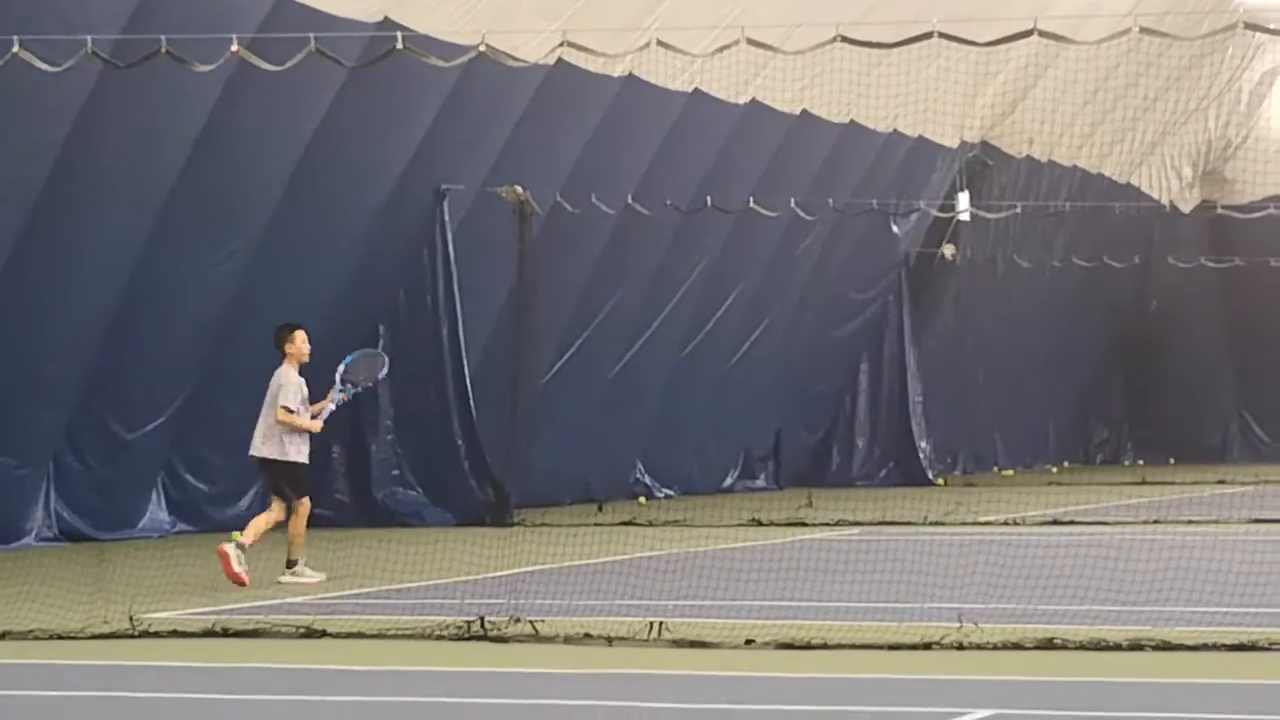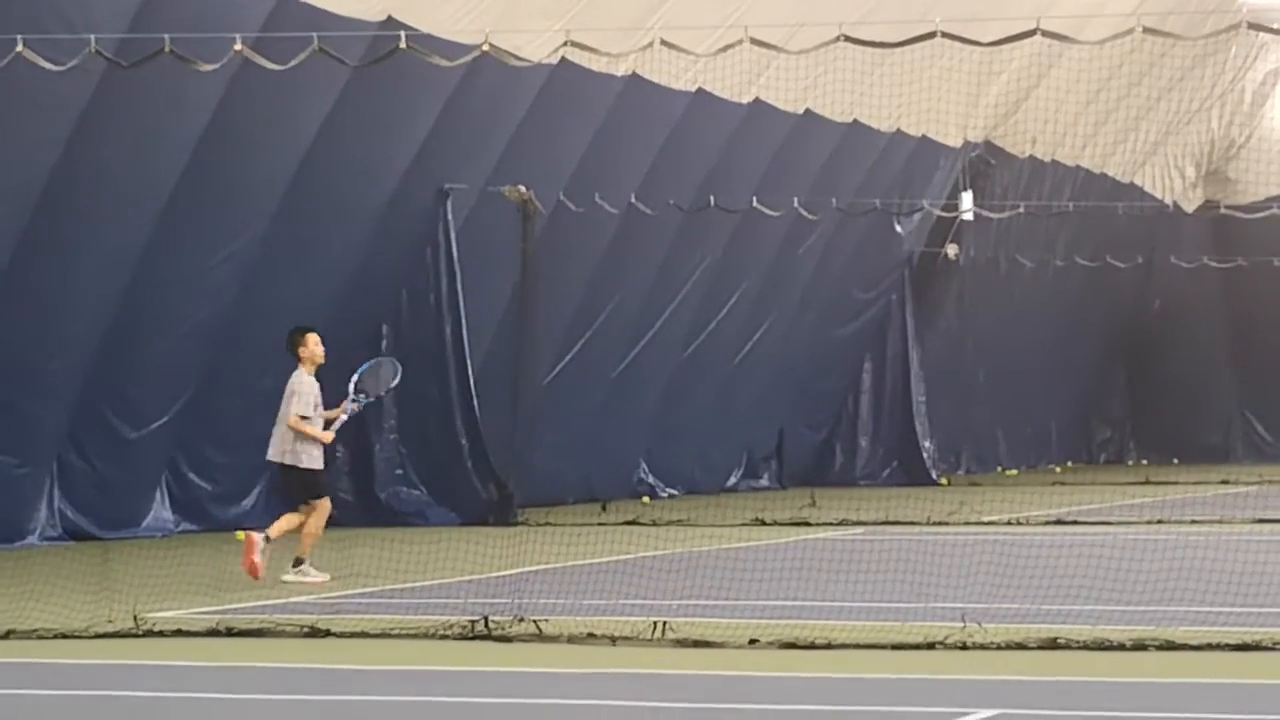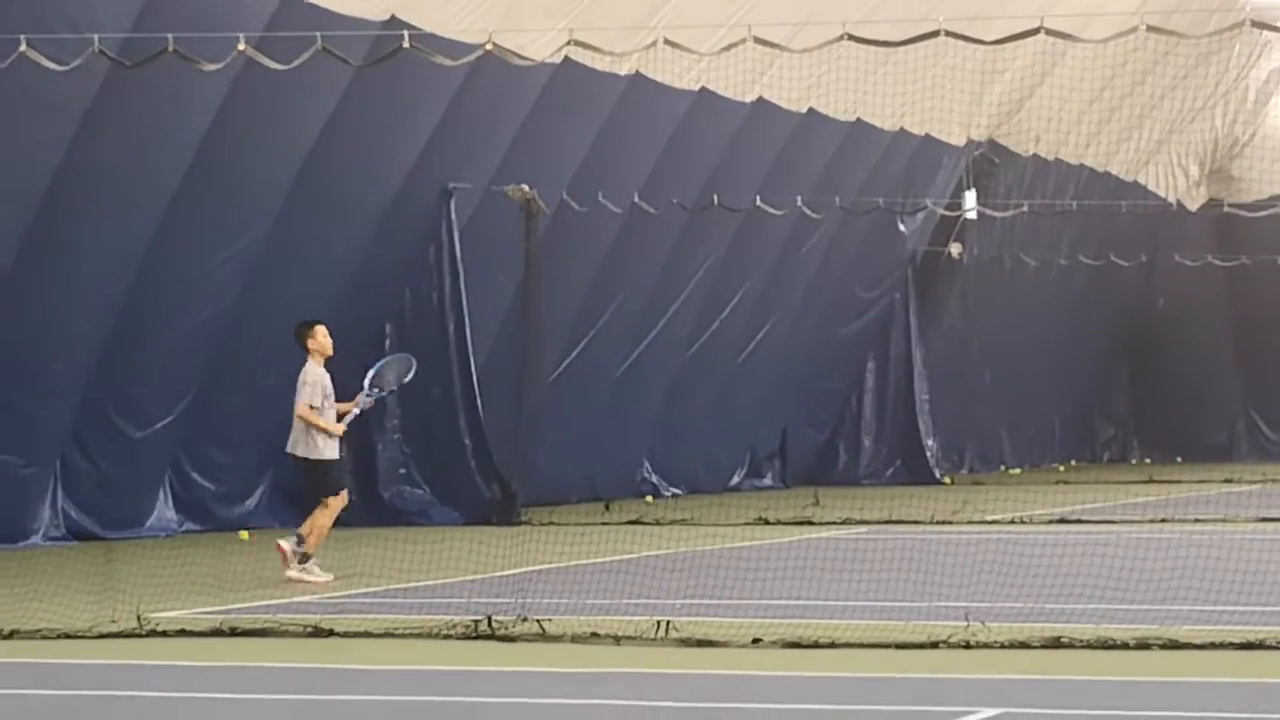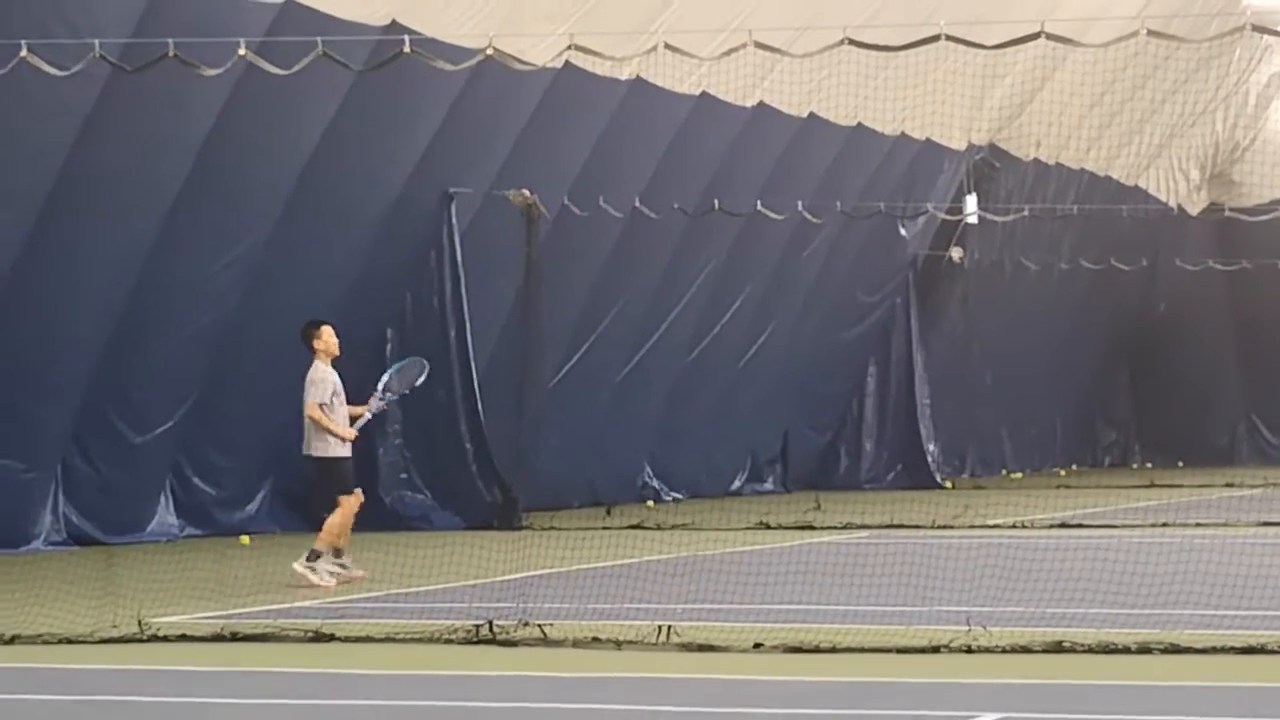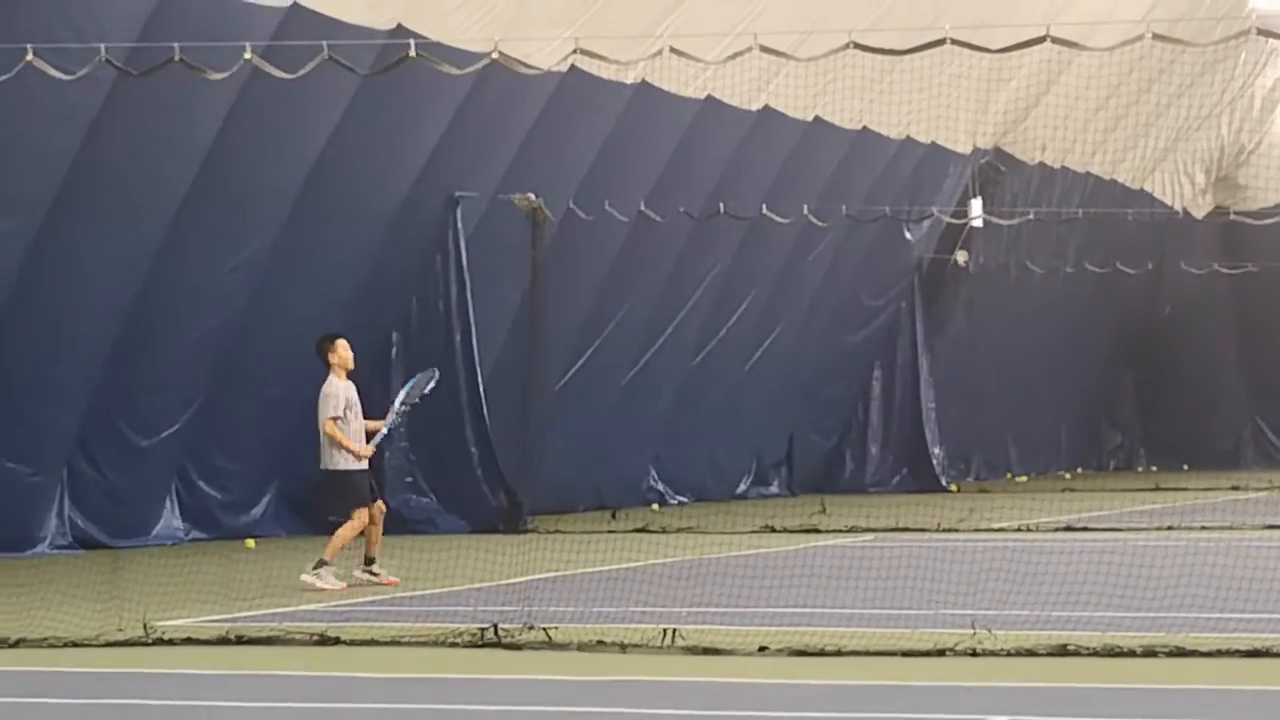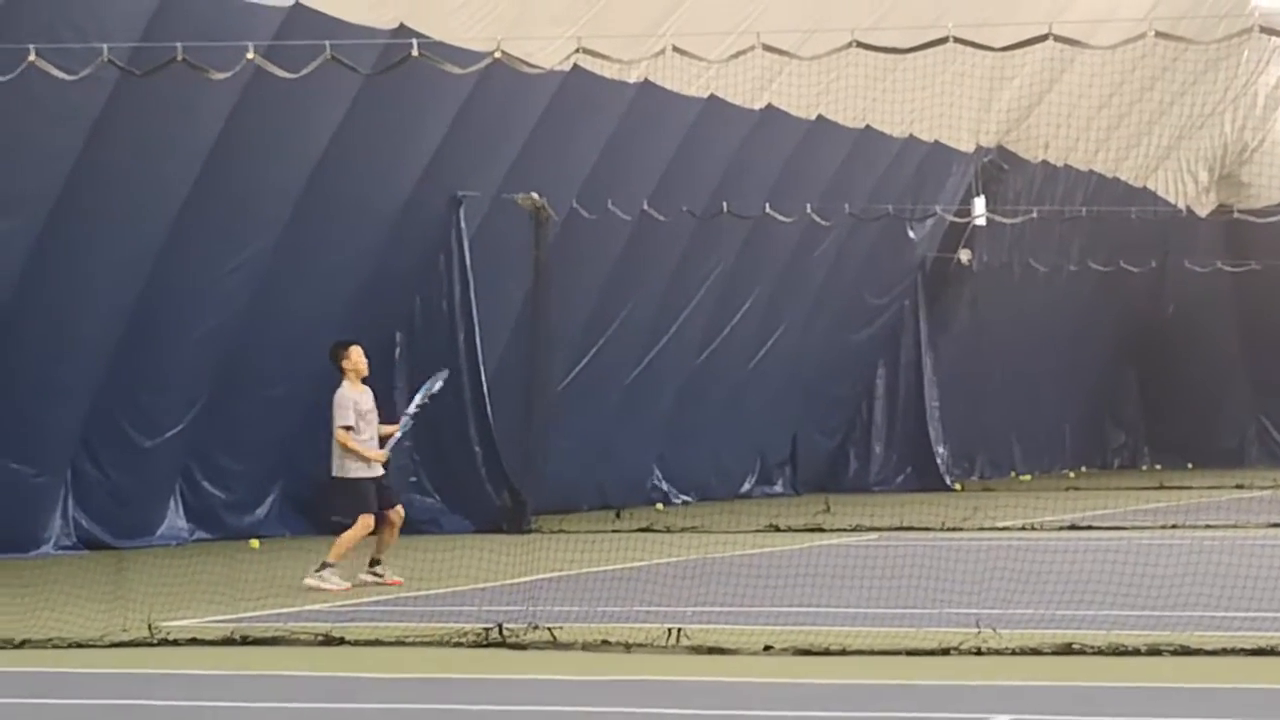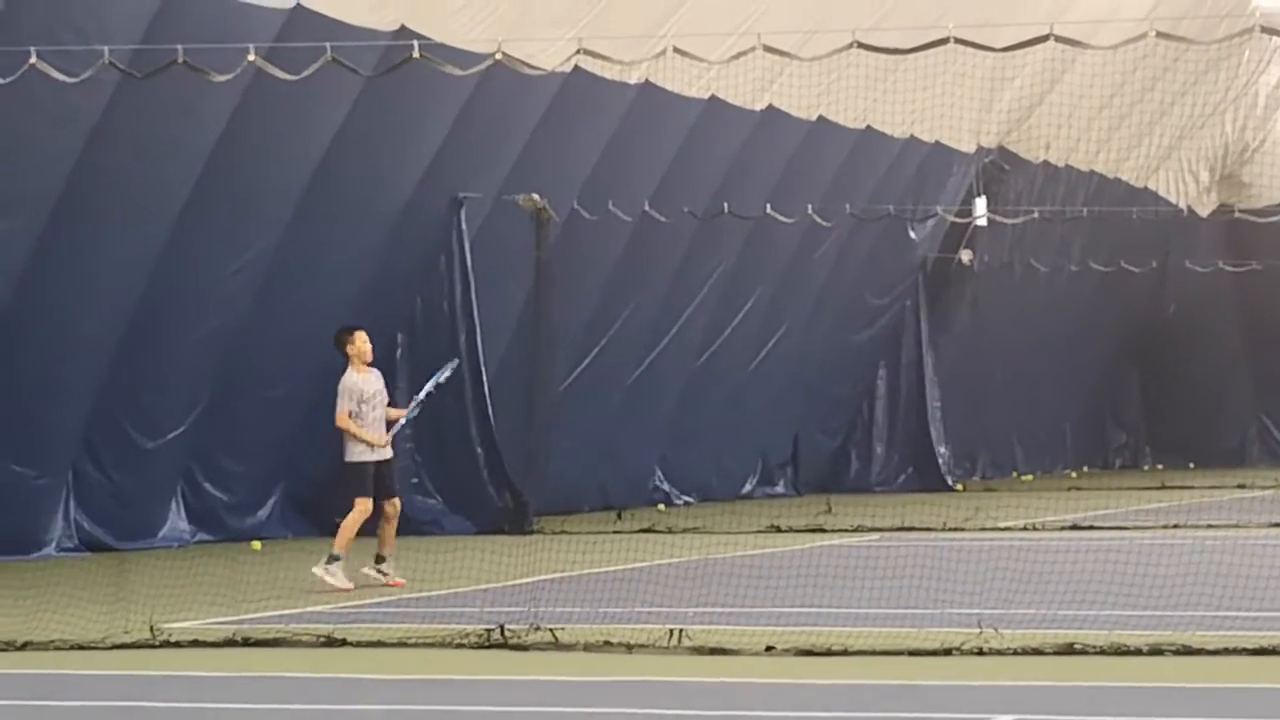
dt=0.1s
person 1, frame 1
left shoulder: (285, 376)
right shoulder: (291, 380)
right elbow: (282, 417)
left wrist: (325, 403)
right wrist: (310, 425)
left hip: (268, 453)
right hip: (285, 454)
left knee: (277, 510)
right knee: (302, 506)
left ankle: (238, 547)
right ankle: (293, 567)
person 1, frame 2
left shoulder: (304, 381)
right shoulder: (305, 384)
right elbow: (293, 421)
left wrist: (338, 412)
right wrist: (320, 436)
left hip: (289, 457)
right hip: (301, 458)
left knee: (303, 513)
right knee: (322, 508)
left ankle: (263, 538)
right ankle: (299, 567)
person 1, frame 3
left shoulder: (318, 373)
right shoulder: (313, 375)
right elbow: (302, 411)
left wrist: (352, 405)
right wrist: (330, 428)
left hip: (317, 451)
right hip: (316, 451)
left knee: (339, 499)
right knee: (332, 504)
left ankle: (295, 542)
right ankle: (303, 564)
person 1, frame 4
left shoulder: (330, 373)
right shoulder: (319, 374)
right elbow: (312, 411)
left wrist: (365, 409)
right wrist: (340, 431)
left hip: (337, 451)
right hip: (327, 451)
left knee: (356, 499)
right knee: (347, 505)
left ankle: (336, 557)
right ankle: (312, 562)
person 1, frame 5
left shoulder: (348, 386)
right shoulder: (333, 389)
right elbow: (328, 427)
left wrist: (383, 424)
right wrist: (356, 448)
left hip: (354, 465)
right hip: (343, 465)
left knee: (378, 511)
right knee: (359, 520)
left ankle: (369, 568)
right ankle: (319, 569)
person 1, frame 6
left shoulder: (366, 392)
right shoulder: (345, 396)
right elbow: (341, 436)
left wrist: (395, 428)
right wrist: (368, 454)
left hip: (373, 470)
right hip: (352, 471)
left knee: (396, 516)
right knee: (365, 525)
left ankle: (375, 568)
right ankle: (322, 572)
person 1, frame 7
left shoulder: (375, 376)
right shoulder: (349, 382)
right elbow: (341, 421)
left wrist: (404, 413)
right wrist: (370, 438)
left hip: (381, 455)
right hip: (360, 458)
left knee: (392, 510)
right knee: (363, 509)
left ankle: (379, 565)
right ankle: (331, 564)
